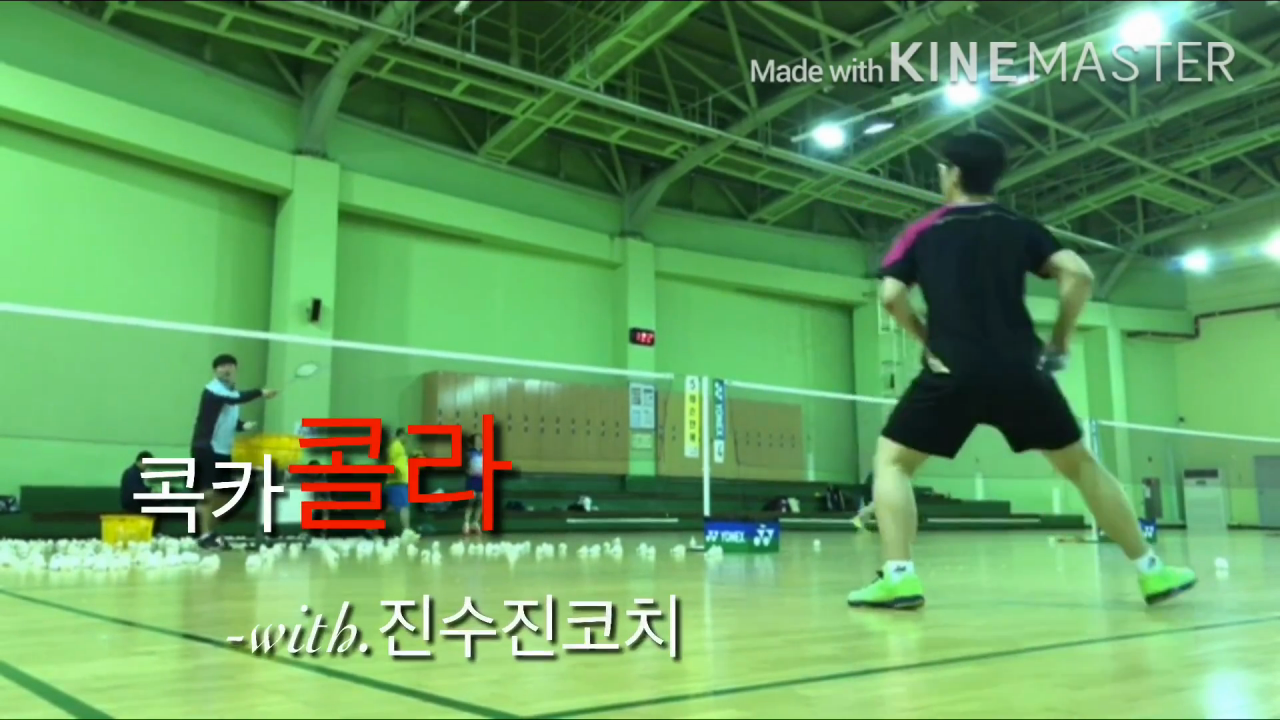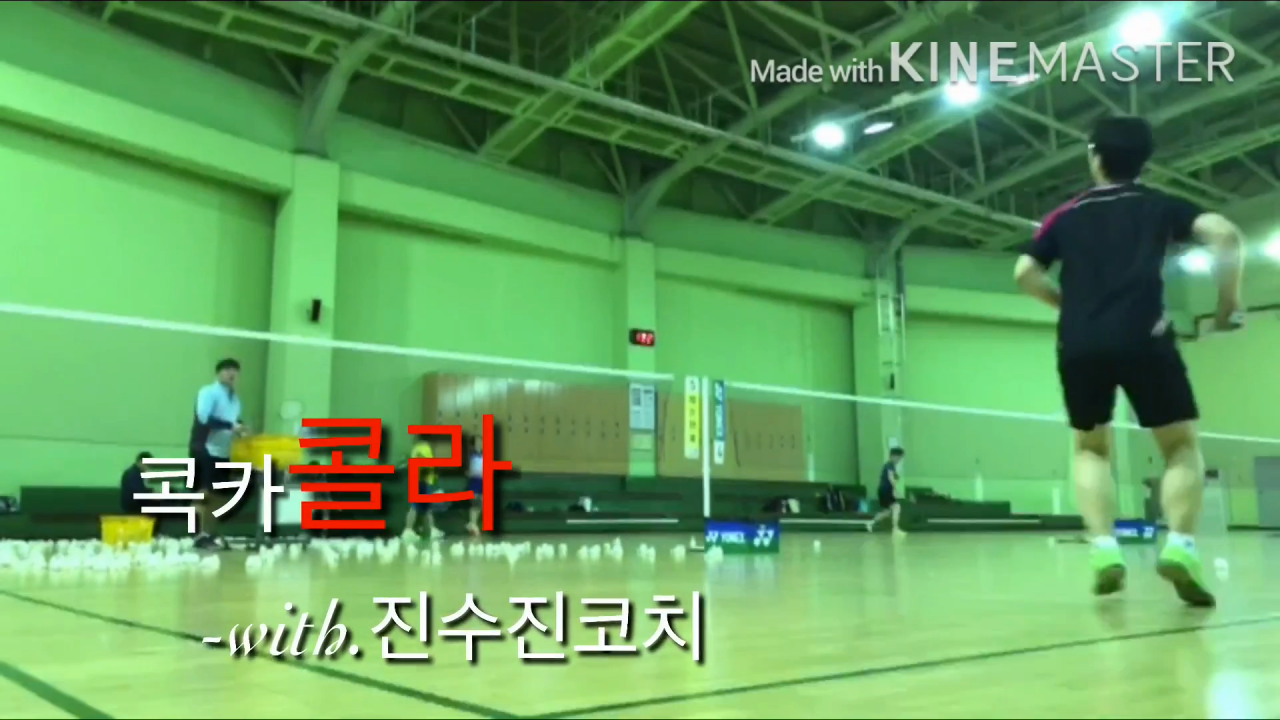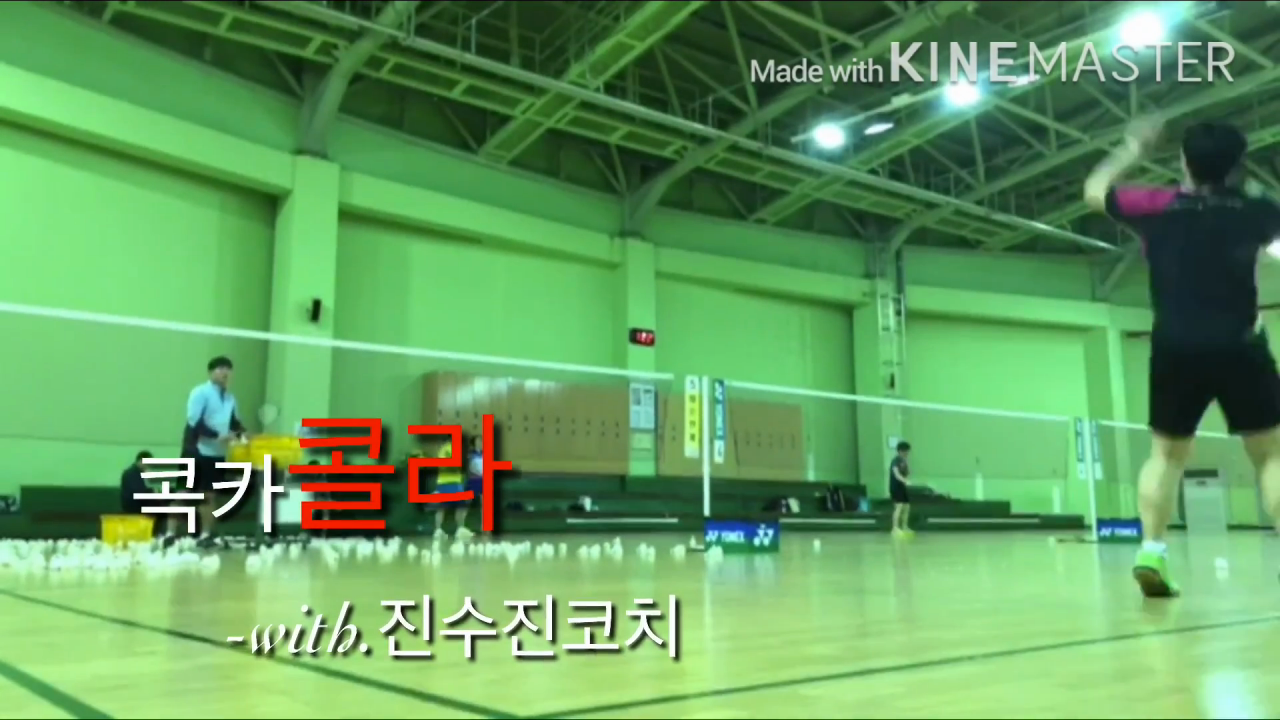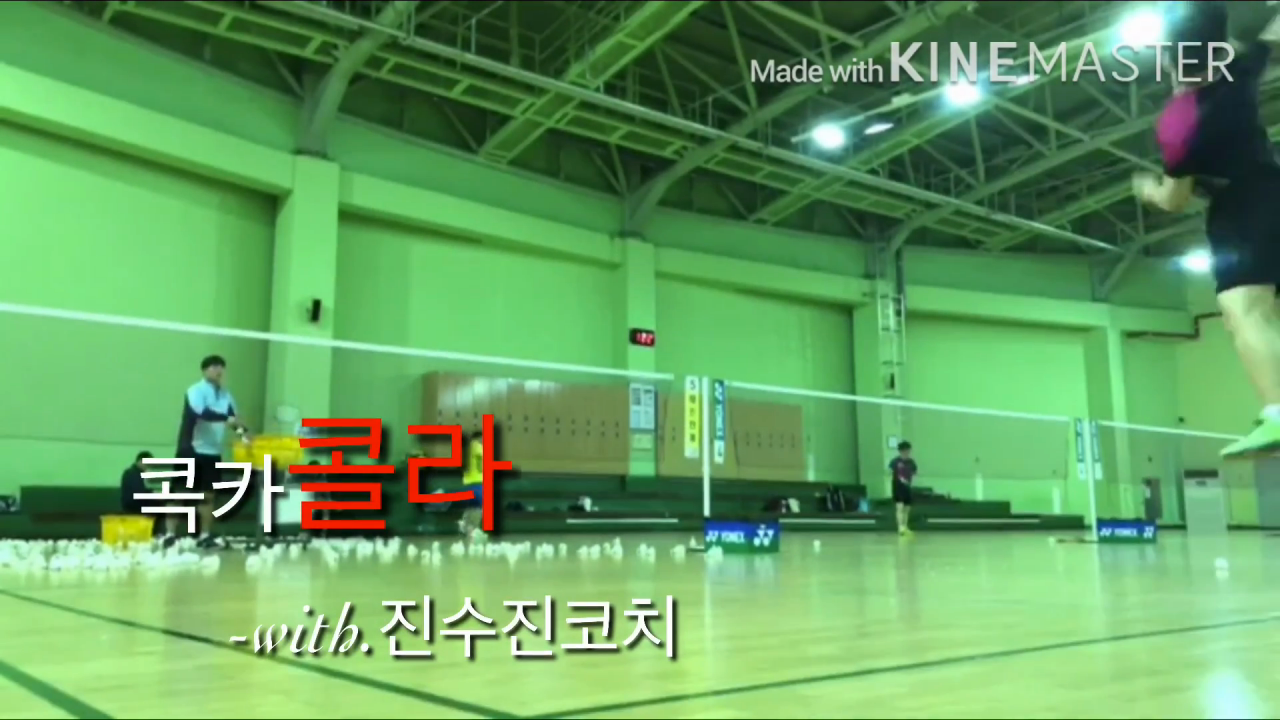
dt=0.4s
person 1, frame 1
left shoulder: (923, 234)
right shoulder: (1022, 228)
left elbow: (891, 296)
right elbow: (1078, 275)
left wrist: (926, 337)
right wrist: (1060, 340)
left hip: (952, 371)
right hip: (1019, 368)
left knee: (891, 461)
right knee: (1080, 464)
left ankle: (898, 576)
right ankle: (1150, 570)
person 1, frame 2
left shoulder: (1066, 216)
right shoulder: (1161, 206)
left elbow: (1024, 273)
right elbow: (1225, 233)
right wrist: (1229, 300)
left hip: (1079, 346)
right hip: (1143, 340)
left knee: (1093, 449)
right knee: (1181, 446)
left ankle: (1105, 551)
right ankle: (1180, 548)
person 1, frame 3
left shoulder: (1160, 206)
left elbow: (1094, 191)
left wrist: (1133, 148)
left hip: (1175, 347)
right hip: (1238, 348)
left knee: (1168, 451)
left ankle: (1152, 551)
person 1, frame 4
left shoulder: (1174, 118)
right shoulder: (1238, 70)
left elbow: (1174, 201)
left wrist: (1145, 190)
left hip: (1238, 215)
left knee: (1241, 309)
person 2, frame 1
left shoulder: (230, 391)
right shoulder: (213, 390)
right elbow: (235, 398)
left wrist: (242, 425)
right wrist: (260, 393)
left hip: (224, 450)
right hip: (206, 448)
left knee: (218, 493)
right knee: (207, 493)
left ankle: (211, 532)
right ankle: (205, 536)
person 2, frame 2
left shoulder: (235, 398)
right shoulder: (208, 393)
left elbow: (235, 422)
right elbow: (204, 418)
left wrist: (241, 430)
right wrist: (230, 425)
left hip: (223, 453)
right hip: (204, 449)
right knee: (203, 492)
left ankle: (209, 535)
right ankle: (200, 534)
person 2, frame 3
left shoulder: (229, 397)
right shoulder: (200, 393)
left elbow: (235, 421)
right elbow: (193, 421)
left wrist: (240, 433)
right wrist: (217, 435)
left hip: (217, 454)
right hip: (196, 450)
left knee: (209, 495)
left ankle: (206, 535)
right ankle: (171, 534)
person 2, frame 4
left shoulder: (225, 395)
right shoulder: (196, 391)
left elbow: (233, 416)
right elbow: (201, 412)
left wrist: (243, 432)
right wrist: (226, 419)
left hip: (213, 452)
right hip: (191, 450)
left knee: (208, 495)
left ankle: (205, 536)
right ankle: (171, 535)
